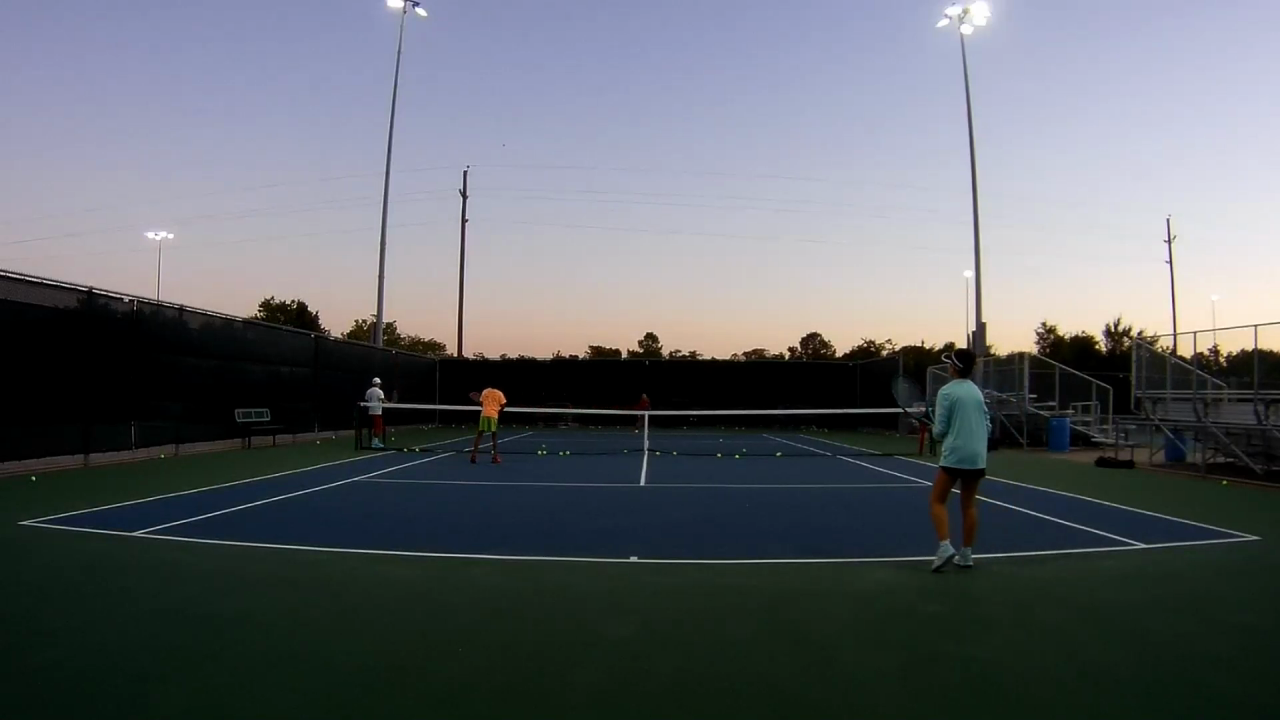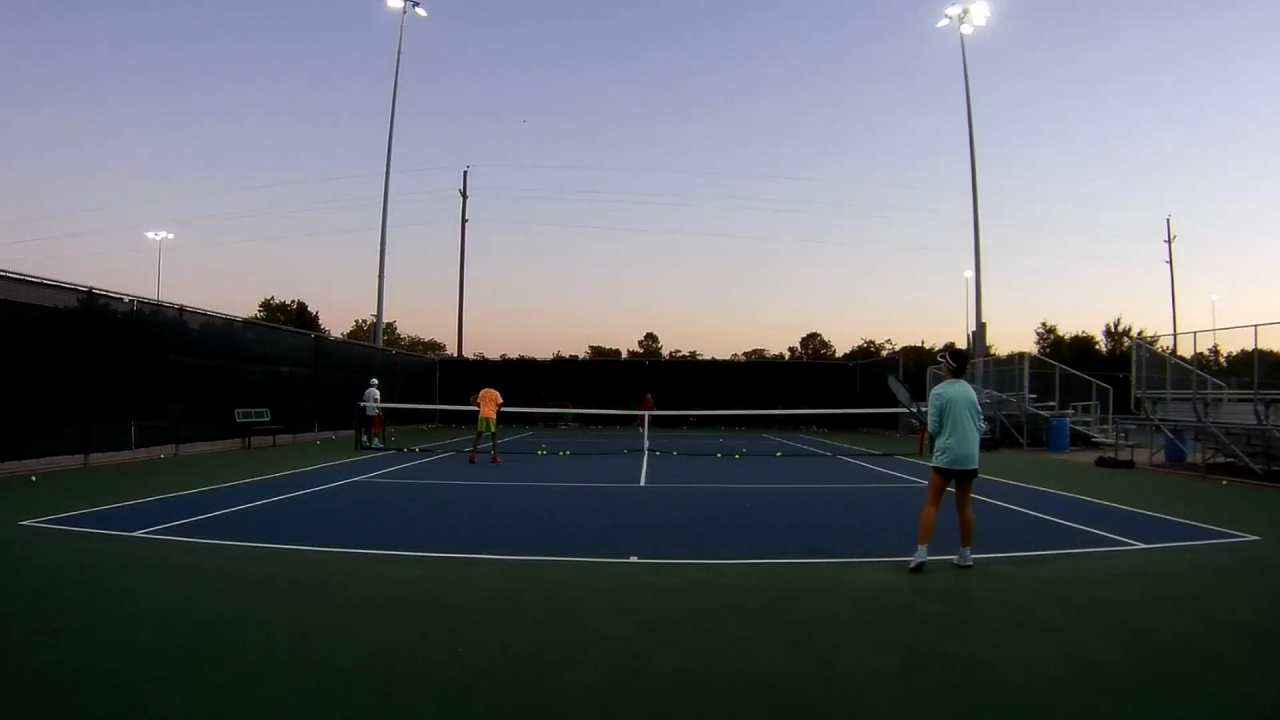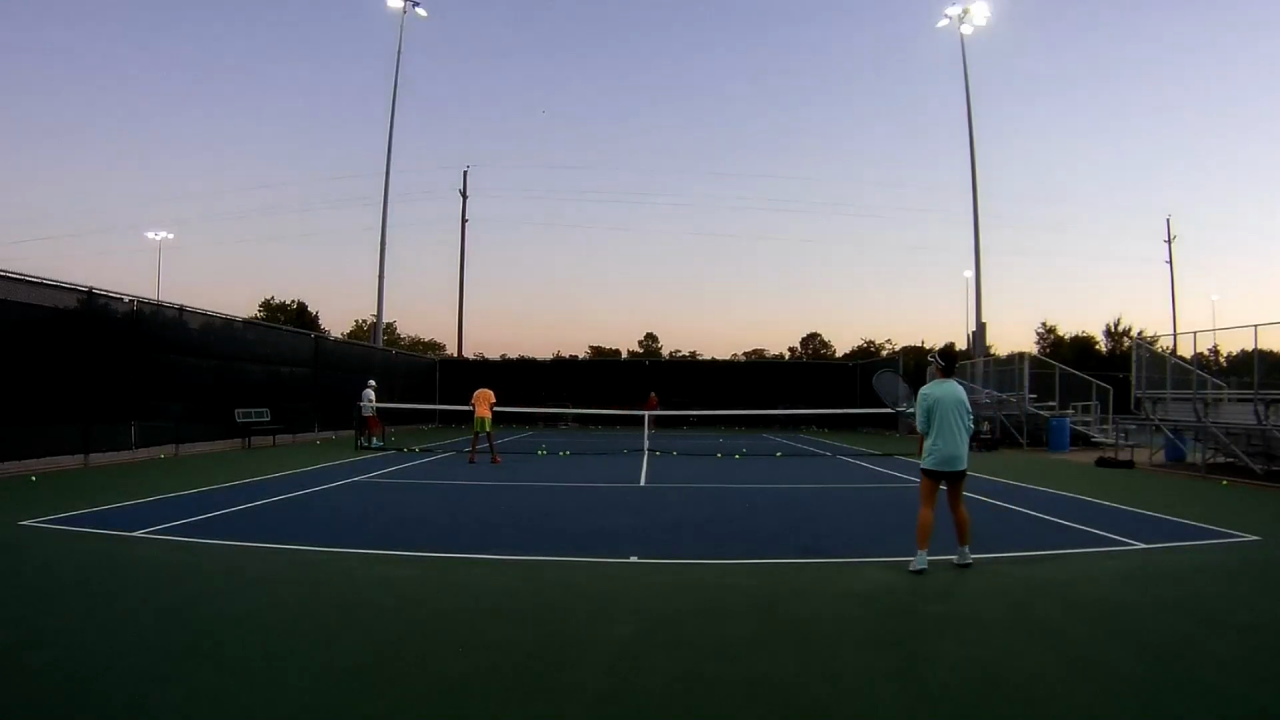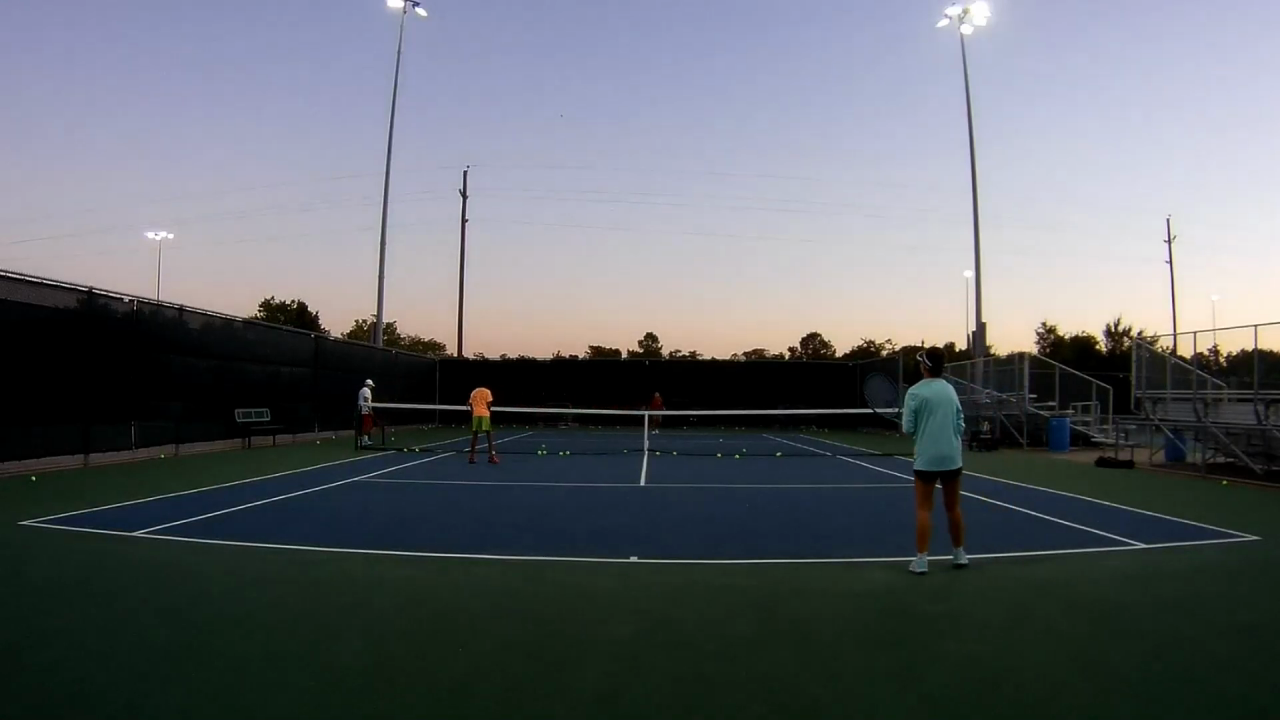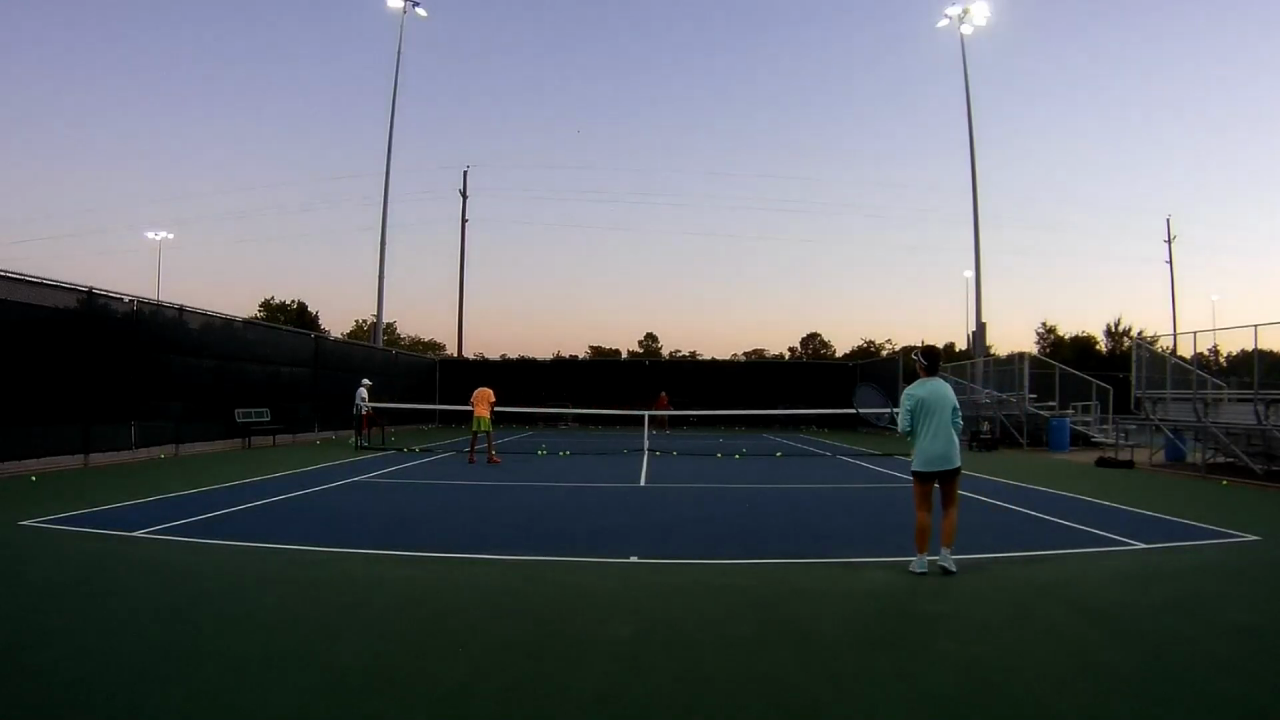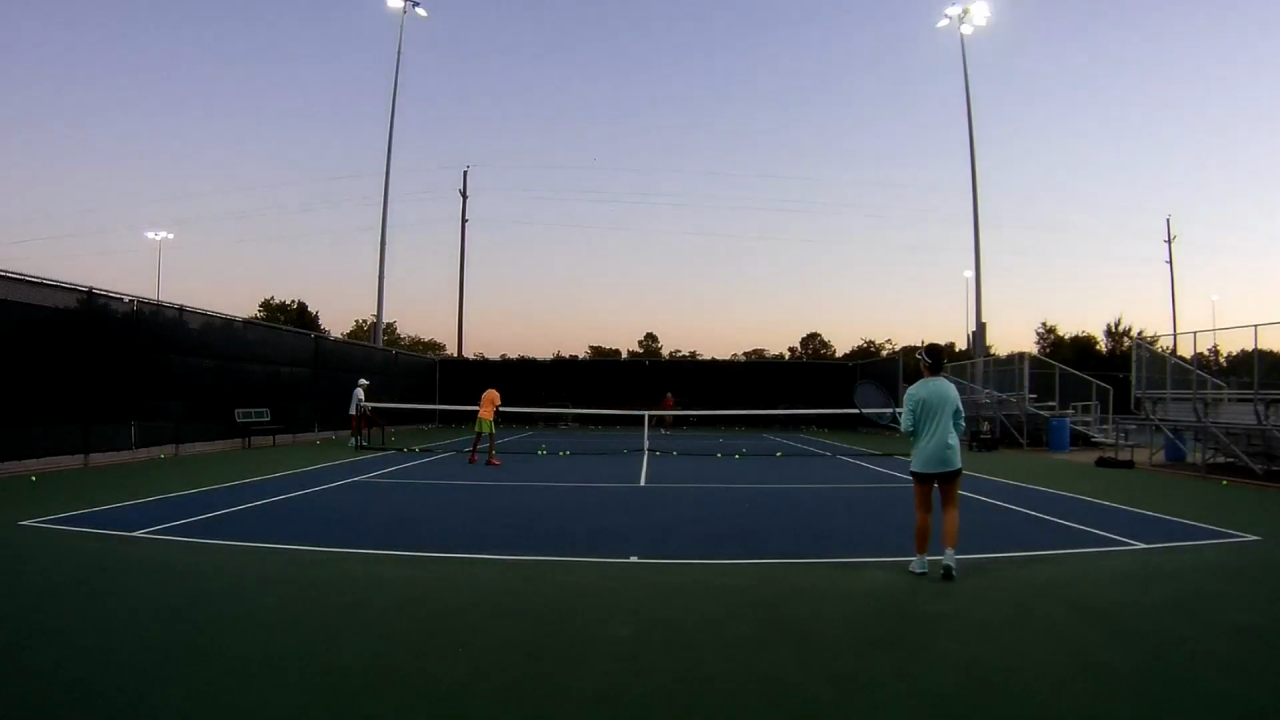
dt=0.2s
person 1, frame 1
left shoulder: (947, 391)
right shoulder: (977, 391)
left elbow: (941, 429)
right elbow: (987, 426)
left wrist: (934, 431)
left hip: (955, 455)
right hip: (977, 456)
left knee: (937, 502)
right knee: (969, 505)
left ankle: (945, 546)
right ankle: (966, 554)
person 1, frame 2
left shoulder: (939, 391)
right shoulder: (970, 391)
left elbow: (933, 428)
right elbow: (981, 426)
left hip: (946, 455)
right hip: (969, 457)
left knee: (931, 504)
right knee: (964, 505)
left ankle: (921, 551)
right ankle: (965, 554)
person 1, frame 3
left shoulder: (927, 391)
right shoulder: (961, 391)
left elbow: (922, 428)
right elbow: (969, 426)
left hip: (935, 456)
right hip: (958, 457)
left knee: (926, 507)
right knee: (958, 506)
left ankle: (921, 557)
right ankle: (964, 552)
person 1, frame 4
left shoulder: (915, 392)
right shoulder: (950, 390)
left elbow: (908, 428)
right elbow: (960, 426)
left hip: (926, 458)
right hip: (952, 457)
left knee: (924, 509)
right knee: (953, 507)
left ankle: (921, 559)
right ankle: (959, 553)
person 1, frame 5
left shoulder: (911, 392)
right shoulder: (948, 389)
left elbow: (904, 428)
right elbow: (958, 424)
left hip: (924, 458)
right hip: (950, 457)
left knee: (923, 509)
right knee: (950, 508)
left ankle: (921, 559)
right ankle: (946, 554)
person 1, frame 6
left shoulder: (914, 391)
right shoulder: (952, 390)
left elbow: (907, 428)
right elbow: (960, 425)
left hip: (924, 458)
right hip: (949, 457)
left knee: (923, 511)
right knee: (950, 509)
left ankle: (921, 560)
right ankle: (949, 554)
